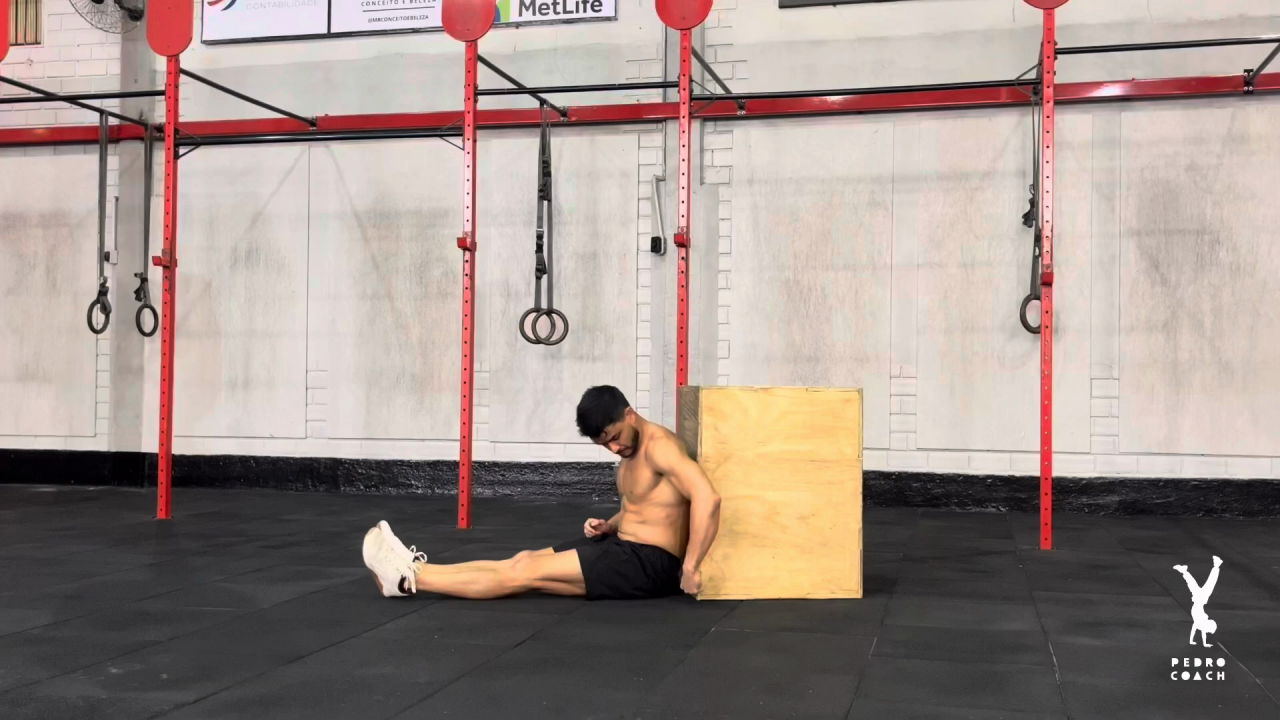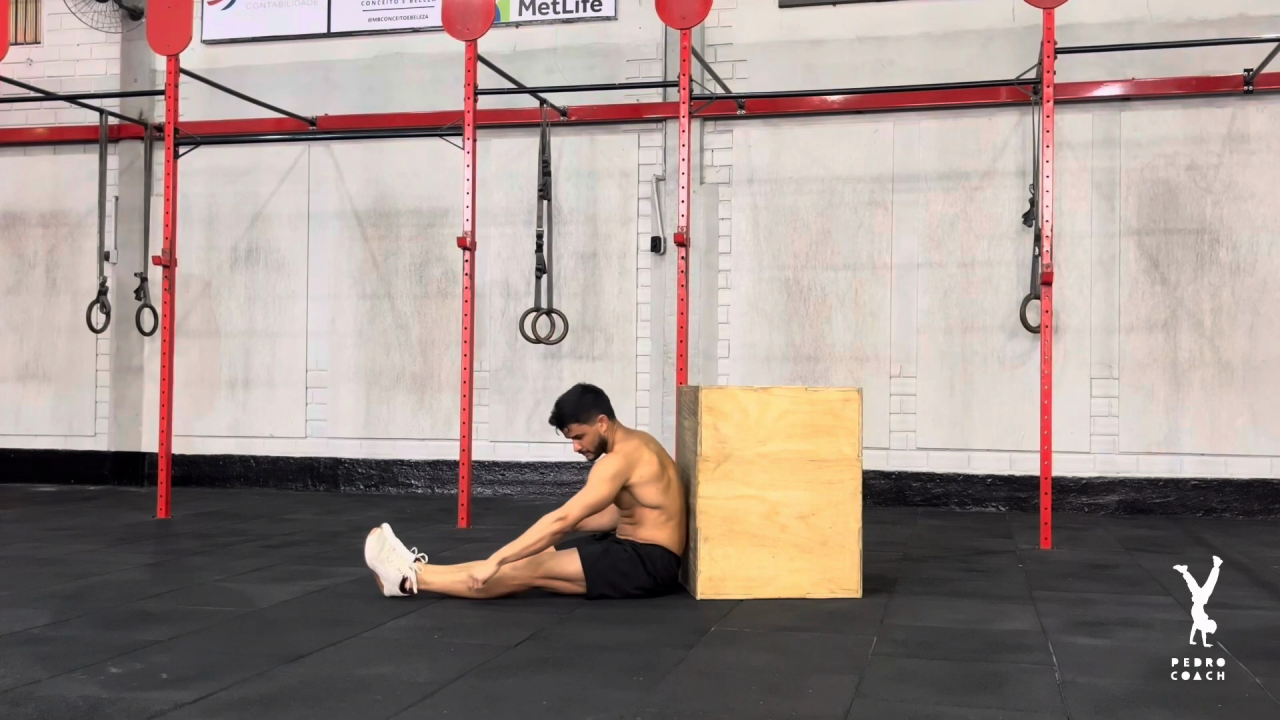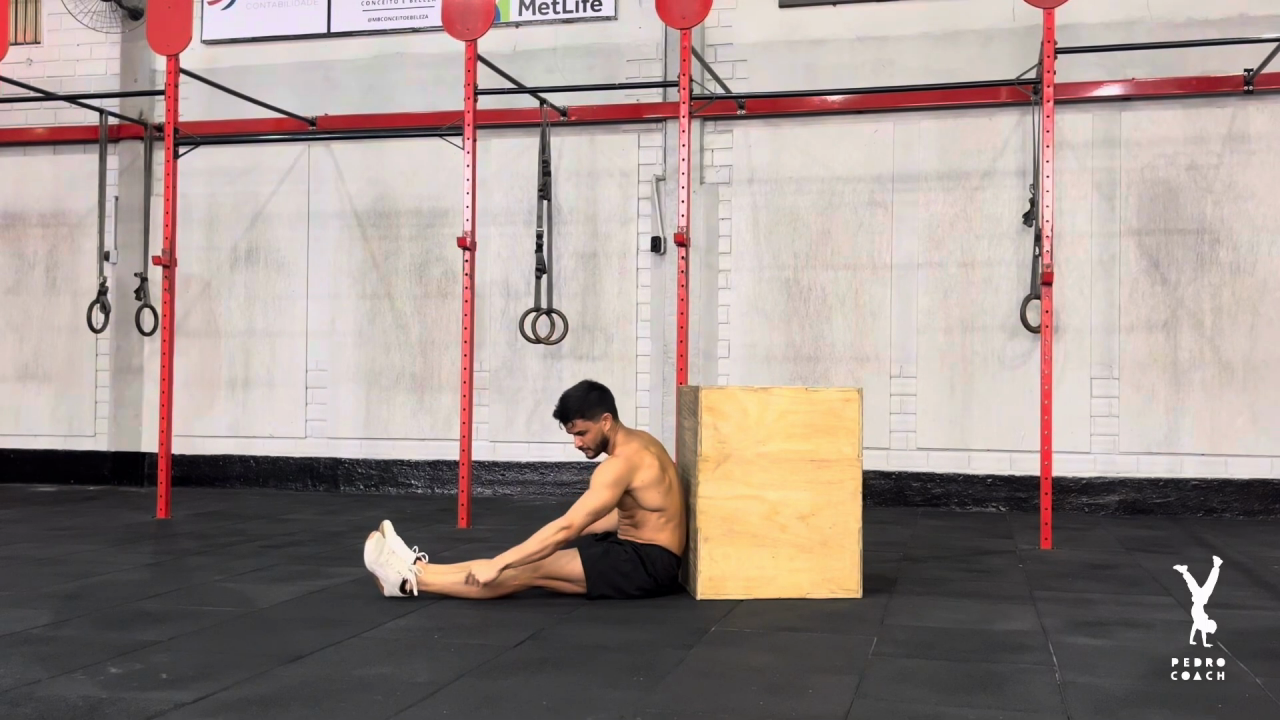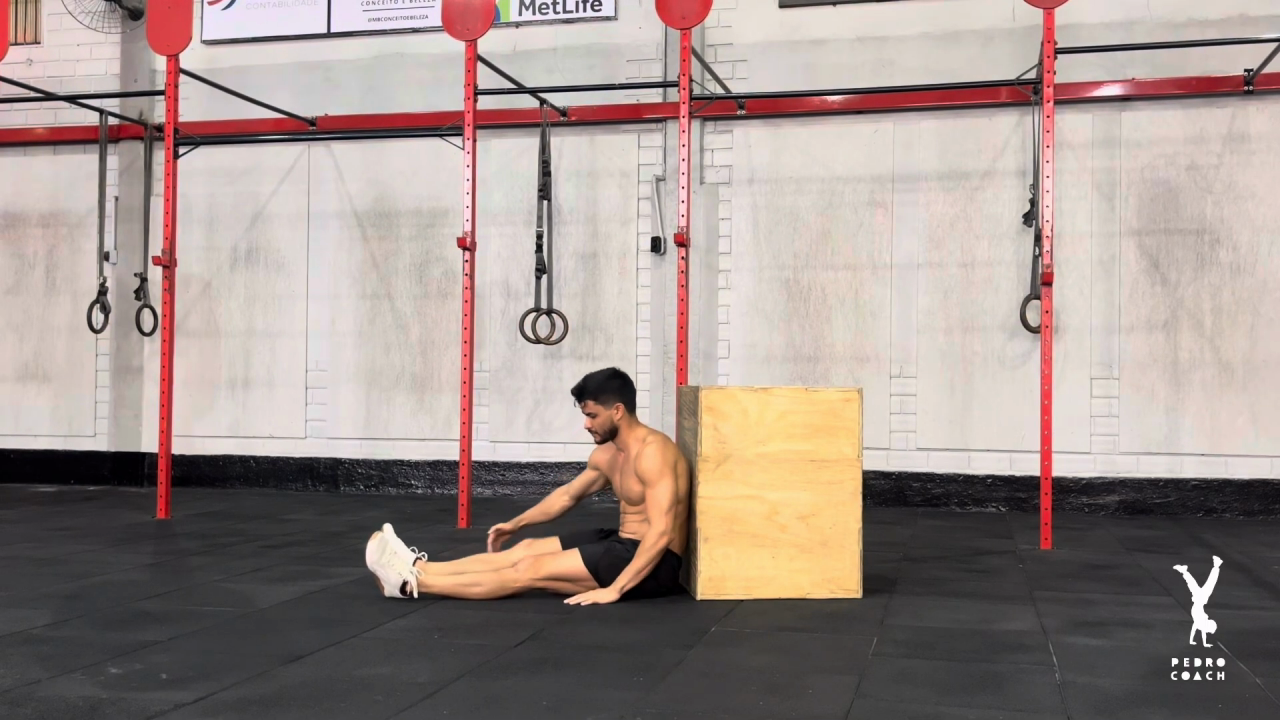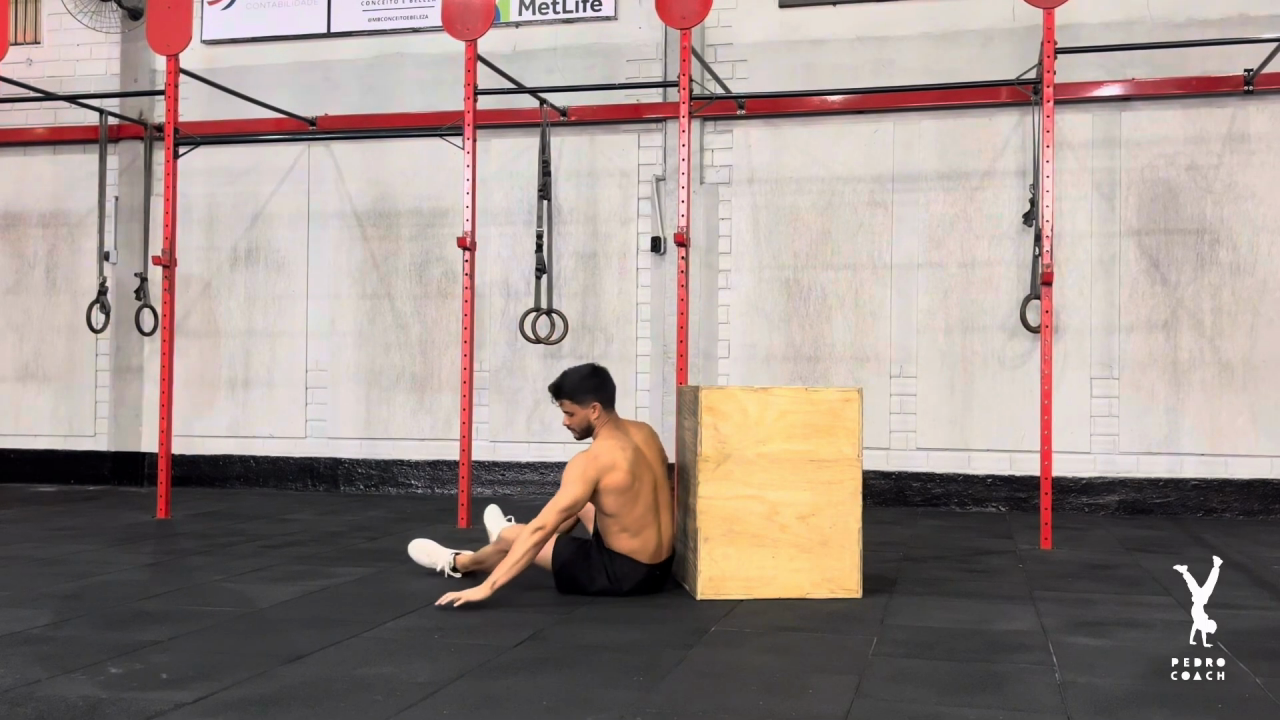
dt=1s
person 1, frame 1
left shoulder: (660, 445)
right shoulder: (631, 447)
left elbow: (707, 499)
left wrist: (690, 568)
right wrist: (608, 525)
left hip: (648, 564)
right hip: (626, 547)
left knee: (528, 572)
right knee: (525, 559)
left ankle: (409, 578)
right ankle: (415, 570)
person 1, frame 2
left shoulder: (621, 458)
right shoulder: (632, 445)
left elbow: (562, 520)
left wrist: (495, 562)
right wrist: (568, 524)
left hip: (648, 563)
right hip: (634, 550)
left knee: (528, 570)
right knee: (525, 558)
left ankle: (410, 578)
right ankle: (417, 569)
person 1, frame 3
left shoulder: (623, 461)
right shoulder: (635, 444)
left elbow: (567, 527)
left wrist: (498, 564)
left hip: (650, 564)
right hip: (633, 548)
left knee: (531, 570)
right knee: (522, 559)
left ankle: (410, 580)
right ankle: (418, 567)
person 1, frame 4
left shoulder: (652, 452)
right shoulder: (607, 453)
left elbow: (661, 532)
right elbow: (568, 494)
left wrist: (615, 589)
right wrist: (516, 523)
left hip: (653, 565)
right hip: (624, 546)
left knee: (531, 571)
right knee: (526, 549)
left ankle: (411, 583)
right ankle: (418, 568)
person 1, frame 5
left shoulder: (593, 461)
right shoulder: (645, 434)
left elbow: (542, 529)
left wrist: (487, 587)
left hip: (625, 575)
right hip: (658, 567)
left knee: (511, 538)
right knee: (581, 502)
left ankle: (457, 563)
